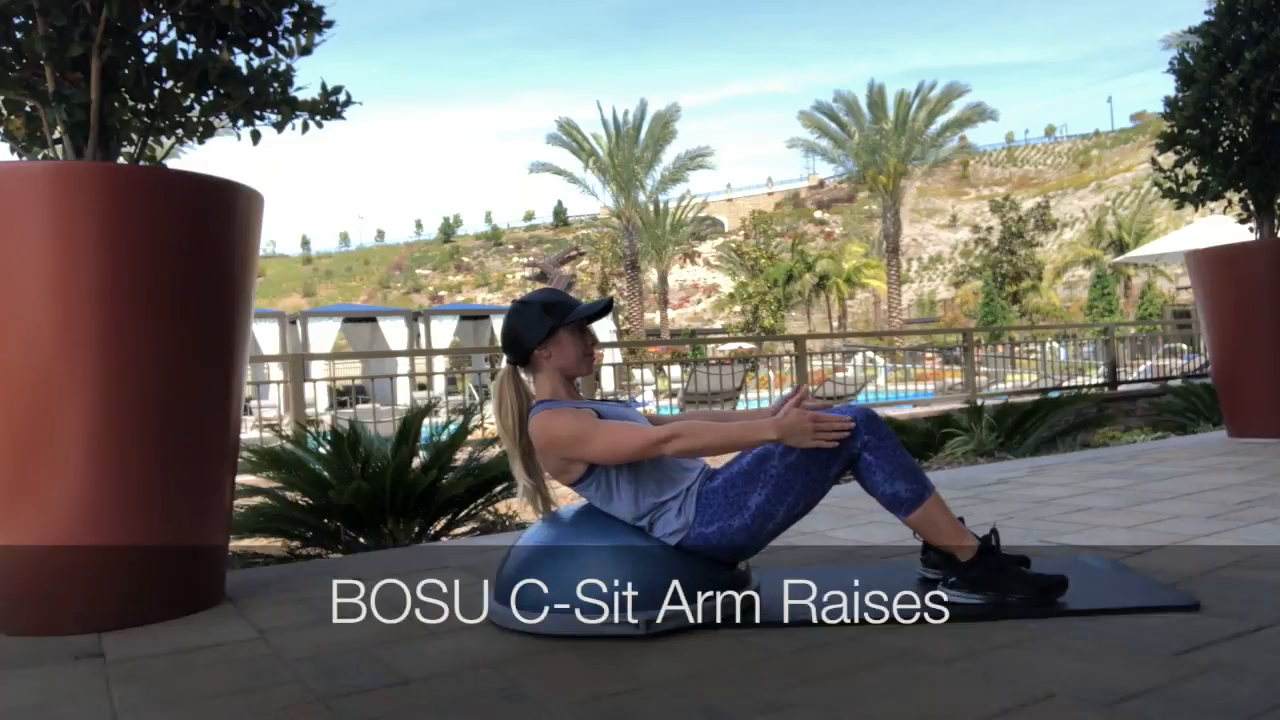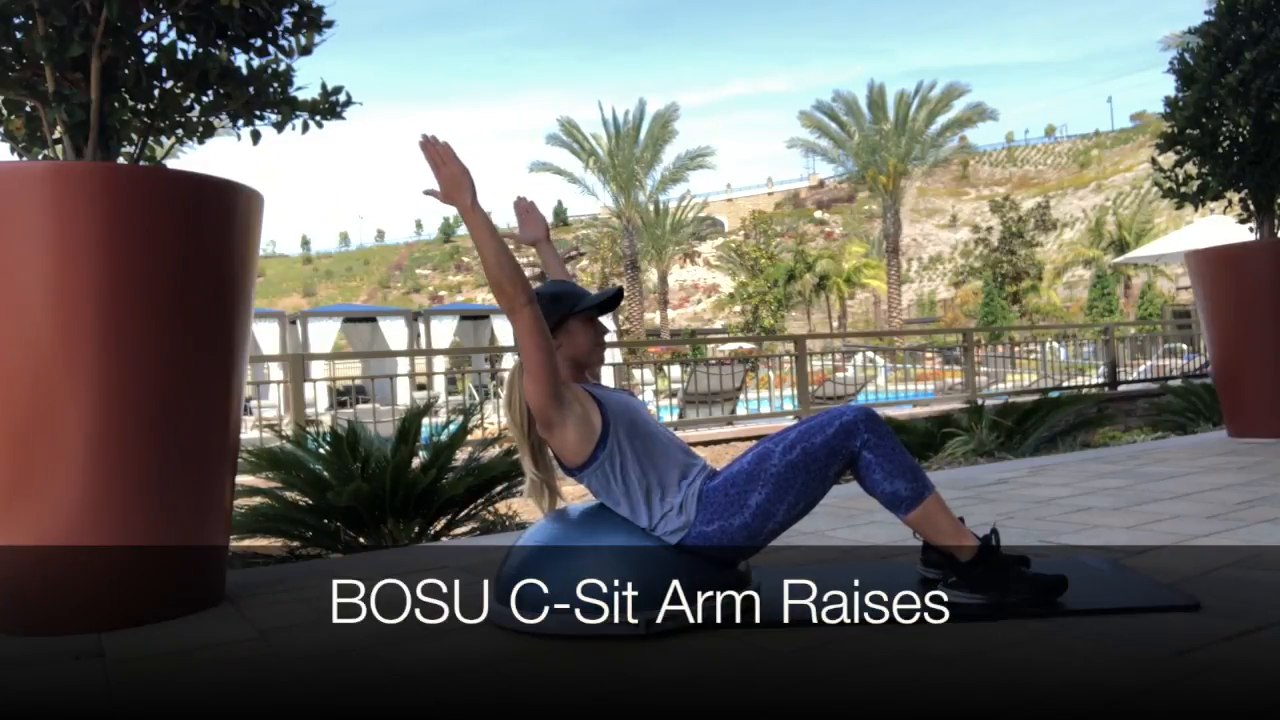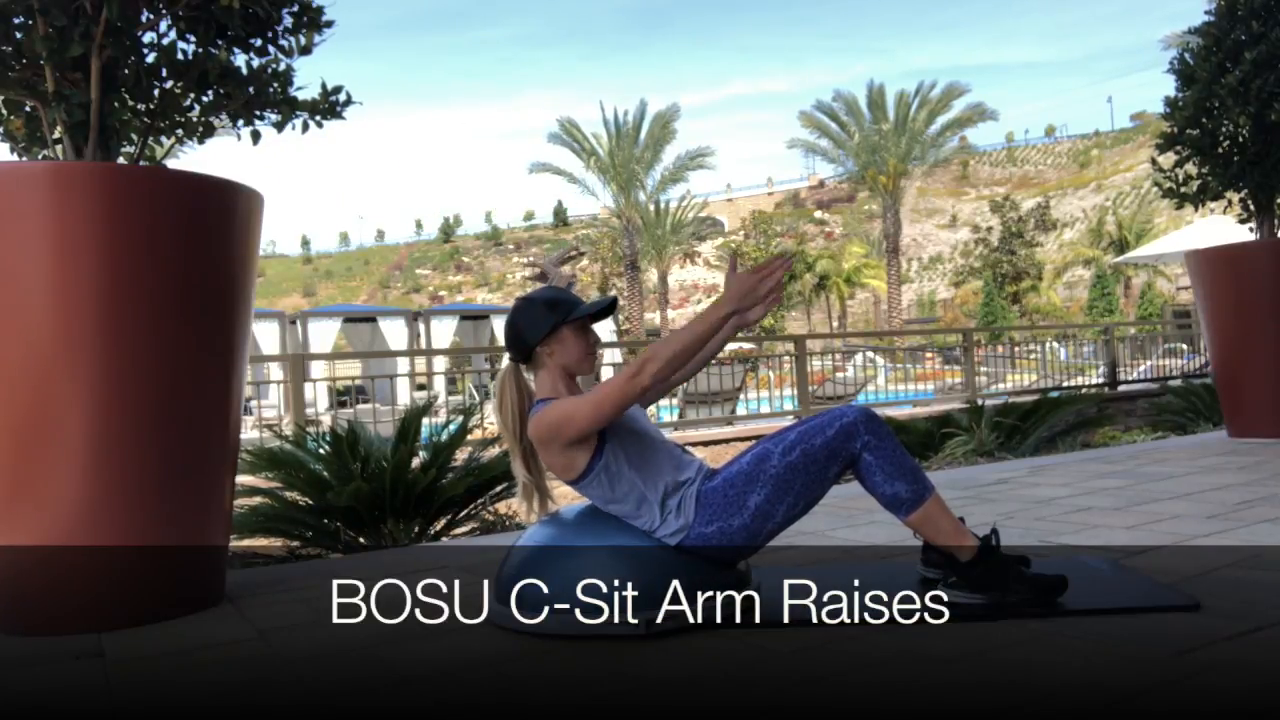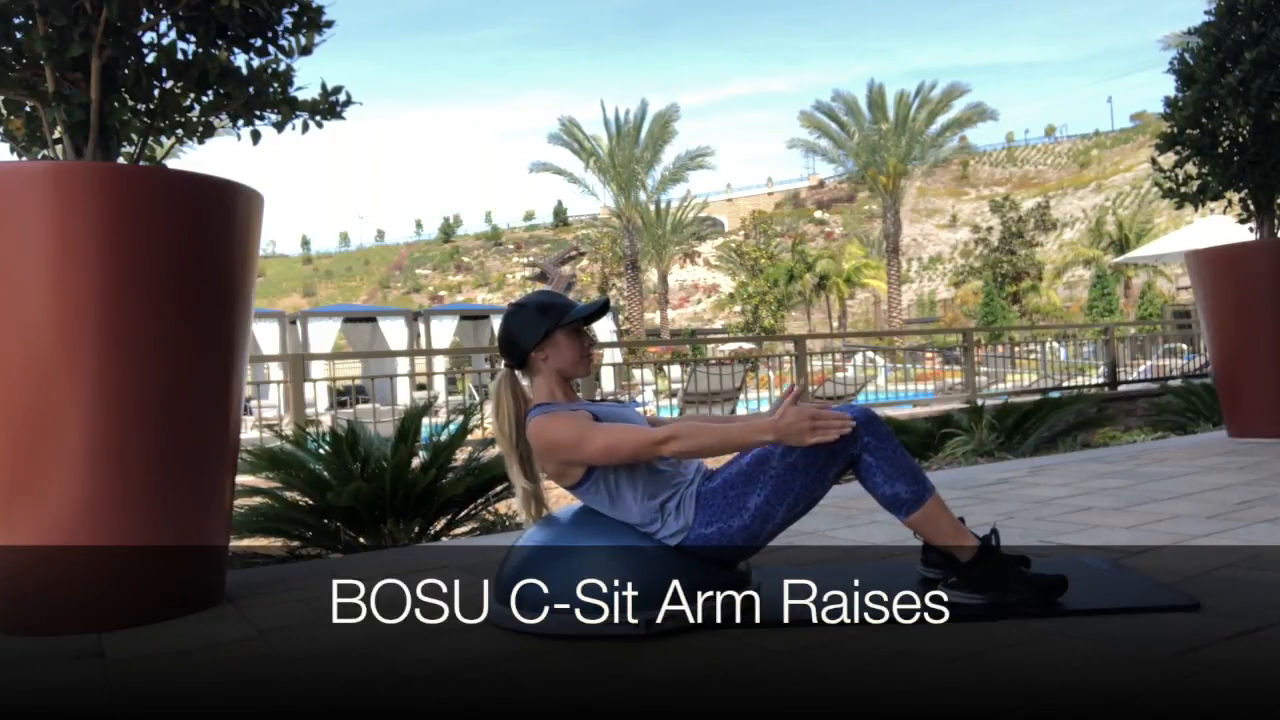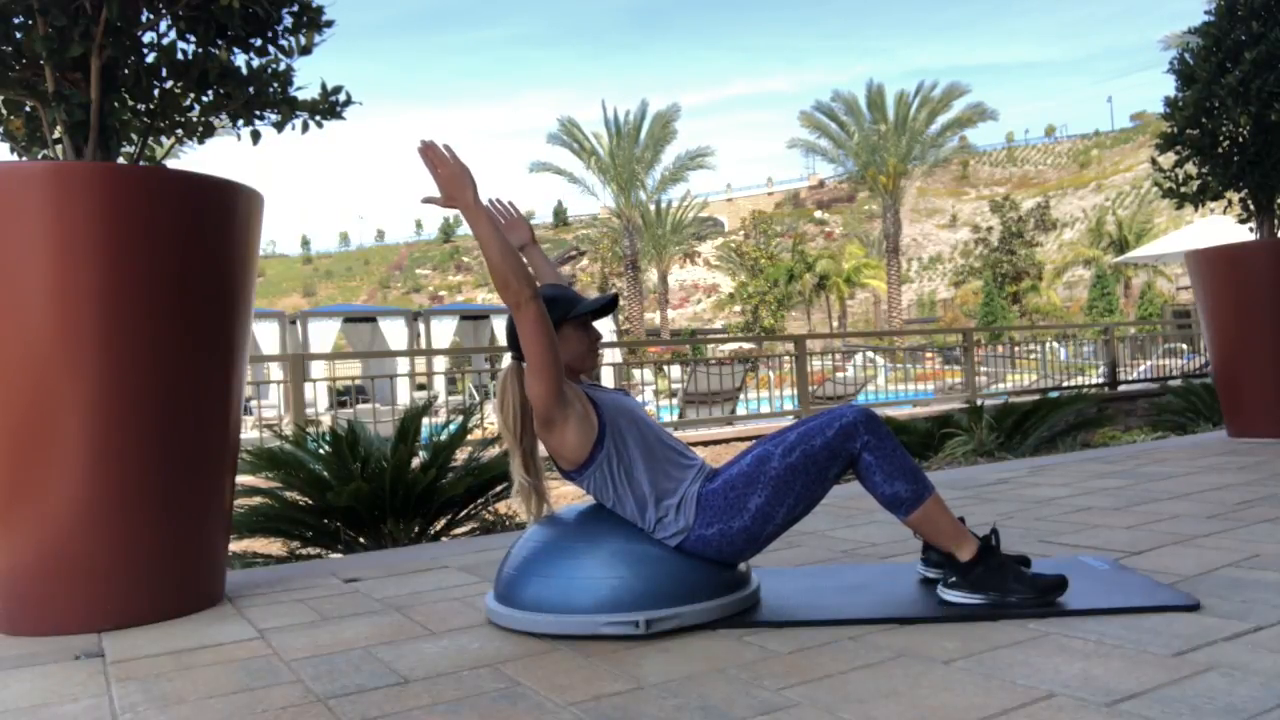
dt=1s
person 1, frame 1
left shoulder: (584, 412)
right shoulder: (551, 426)
left elbow: (685, 429)
right elbow: (664, 438)
left wrist: (768, 415)
right wrist: (781, 425)
left hip: (709, 498)
right hip: (702, 523)
left knee: (854, 426)
right knee: (856, 430)
left ankle: (952, 552)
right ankle: (974, 564)
person 1, frame 2
left shoulder: (582, 394)
right shoulder: (554, 407)
left elbow: (566, 305)
right elbow: (520, 305)
left wrist: (543, 242)
right wrist: (468, 203)
left hip: (712, 507)
right hip: (707, 524)
left knee: (853, 428)
right knee: (858, 427)
left ankle: (954, 551)
right ankle: (972, 562)
person 1, frame 3
left shoulder: (581, 410)
right shoulder: (552, 422)
left elbow: (670, 374)
right elbow: (647, 372)
left wrist: (735, 319)
right wrist: (725, 306)
left hip: (709, 504)
right hip: (705, 523)
left knee: (854, 427)
right knee: (859, 429)
left ankle: (953, 555)
right ankle: (973, 565)
person 1, frame 4
left shoulder: (577, 414)
right shoulder: (550, 430)
left elbow: (674, 431)
right elbow: (659, 439)
left wrist: (763, 418)
right wrist: (768, 427)
left hip: (707, 499)
right hip: (704, 521)
left knee: (854, 425)
right knee: (857, 431)
left ankle: (951, 552)
right ankle: (975, 566)
person 1, frame 5
left shoulder: (578, 396)
right shoulder: (555, 410)
left elbow: (561, 309)
right elbow: (525, 305)
left wrist: (530, 247)
right wrist: (470, 205)
left hip: (708, 499)
right hip: (706, 524)
left knee: (853, 427)
right knee: (857, 429)
left ankle: (951, 552)
right ankle: (974, 565)
